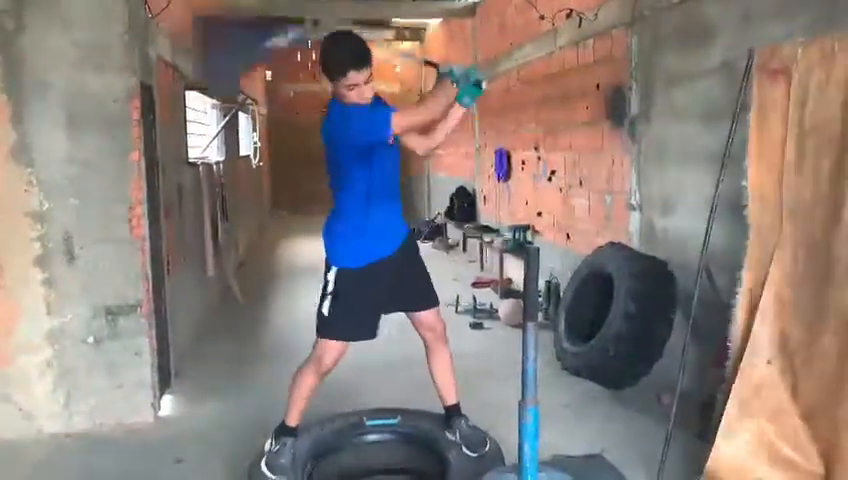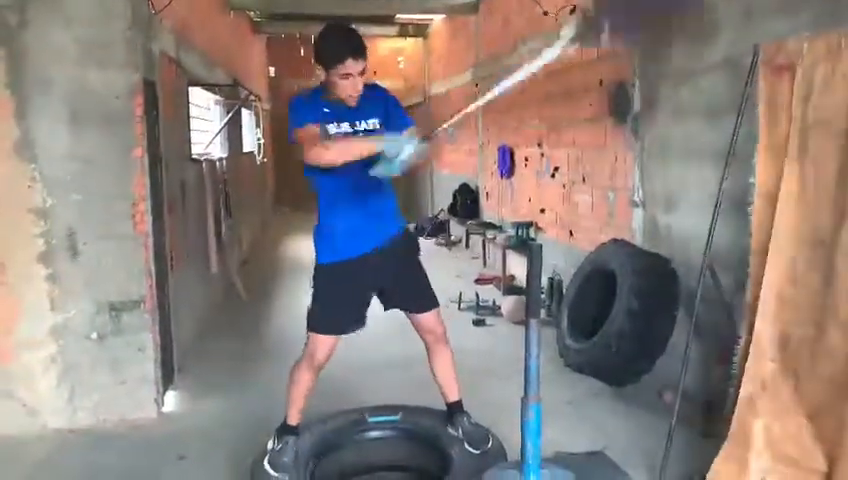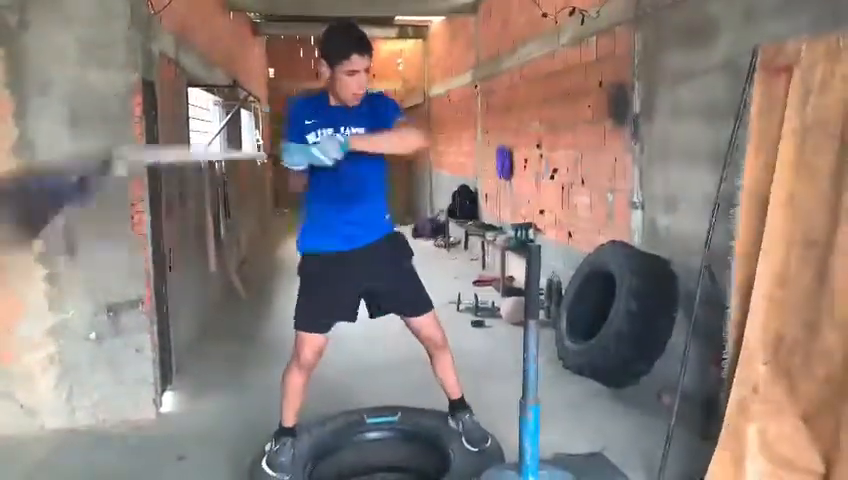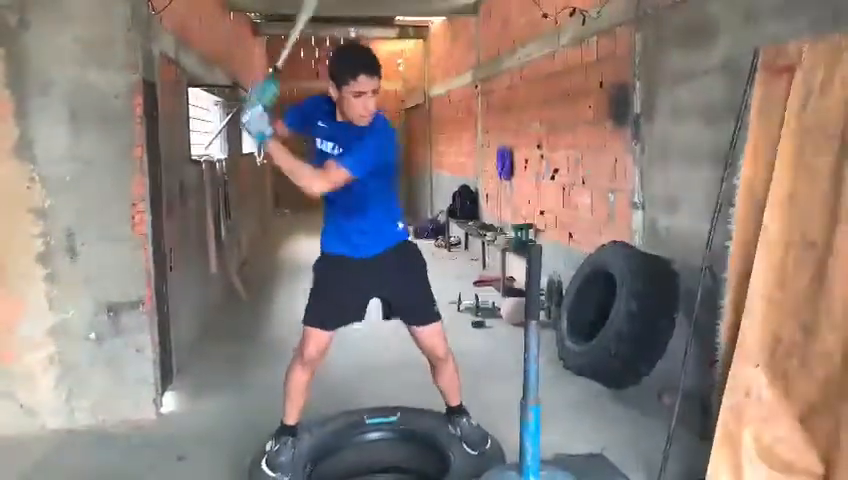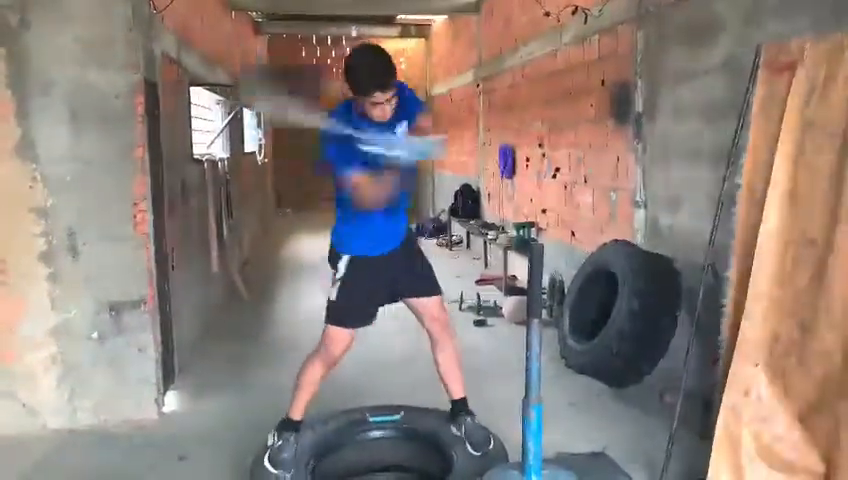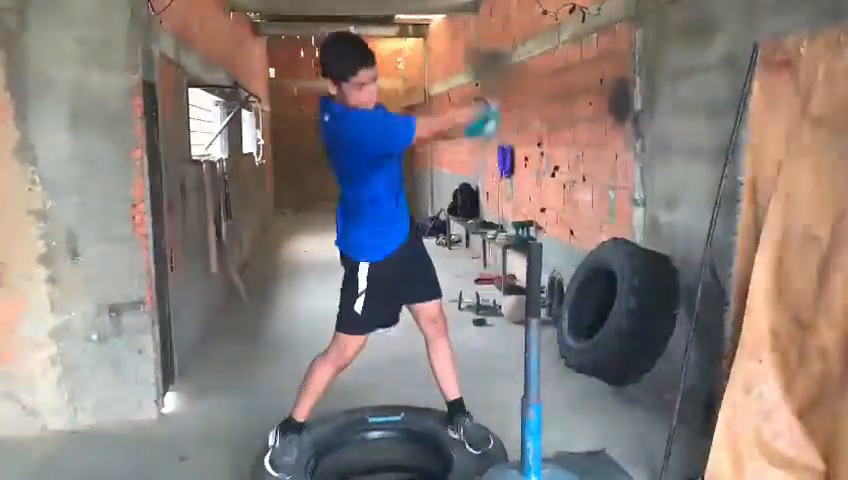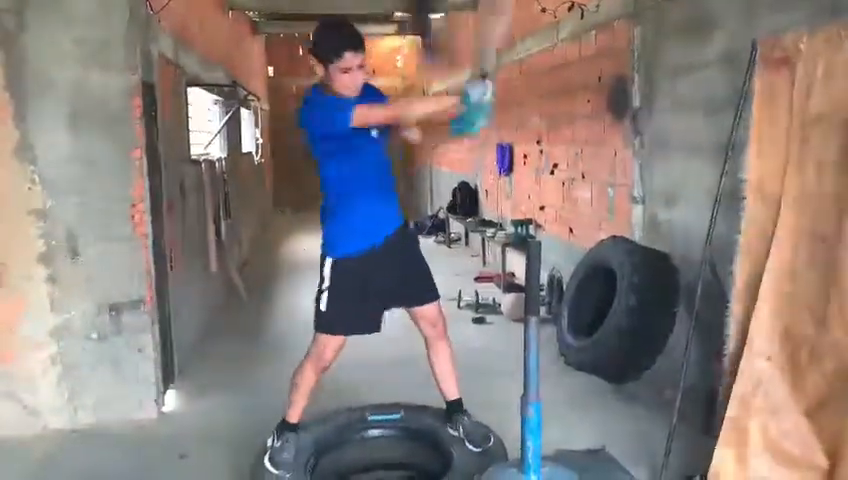
dt=0.2s
person 1, frame 1
left shoulder: (368, 105)
right shoulder: (345, 119)
left elbow: (422, 144)
right elbow: (422, 114)
left wrist: (463, 102)
right wrist: (449, 84)
left hip: (396, 242)
right hip: (353, 257)
left knee: (435, 330)
right knee: (325, 357)
left ankle: (454, 418)
right ankle: (285, 435)
person 1, frame 2
left shoulder: (379, 99)
right shoulder: (304, 106)
left elbow: (416, 143)
right elbow: (316, 154)
left wrist: (403, 147)
right wrist: (381, 143)
left hip: (392, 240)
right hip: (340, 254)
left knee: (435, 331)
right knee: (317, 353)
left ankle: (457, 415)
right ankle: (287, 434)
person 1, frame 3
left shoulder: (378, 106)
right shoulder: (302, 112)
left elbow: (416, 140)
right elbow: (296, 181)
left wrist: (350, 142)
right wrist: (298, 160)
left hip: (379, 244)
right hip: (325, 253)
left knee: (433, 336)
right knee: (306, 354)
left ankle: (459, 411)
right ankle: (285, 436)
person 1, frame 4
left shoulder: (379, 136)
right shoulder: (317, 109)
left elbow: (317, 184)
right elbow: (279, 128)
left wrist: (266, 139)
right wrist: (267, 126)
left hip: (392, 251)
right hip: (339, 255)
left knee: (437, 347)
right knee: (309, 353)
left ankle: (458, 416)
right ankle: (285, 436)
person 1, frame 5
left shoulder: (403, 99)
right shoulder: (340, 127)
left elbow: (428, 131)
right elbow: (368, 199)
right wrist: (394, 172)
left hip: (398, 240)
right hip: (357, 250)
left knee: (440, 325)
right knee: (332, 348)
left ankle: (461, 414)
right ankle: (288, 430)
person 1, frame 6
left shoulder: (360, 101)
right shoulder: (354, 126)
left elbow: (415, 125)
right elbow: (431, 128)
left wrist: (466, 113)
right wrist: (479, 110)
left hip: (401, 234)
right hip: (370, 251)
left knee: (435, 323)
right knee: (344, 350)
left ankle: (457, 415)
right ankle: (290, 430)
person 1, frame 7
left shoulder: (366, 94)
right shoulder: (317, 108)
left elbow: (406, 128)
right elbow: (389, 114)
left wrist: (435, 121)
right wrist: (458, 101)
left hip: (393, 233)
right hip: (350, 250)
left knee: (434, 323)
right knee: (325, 351)
left ankle: (456, 414)
right ankle: (286, 431)
